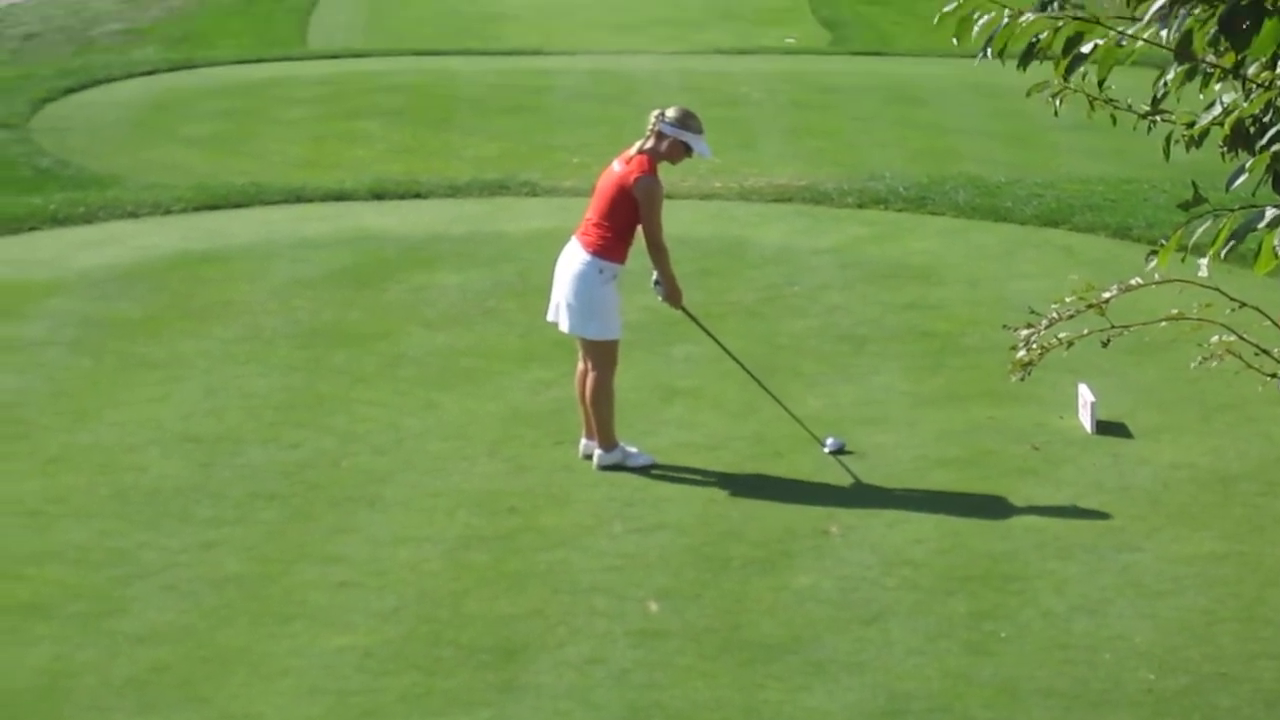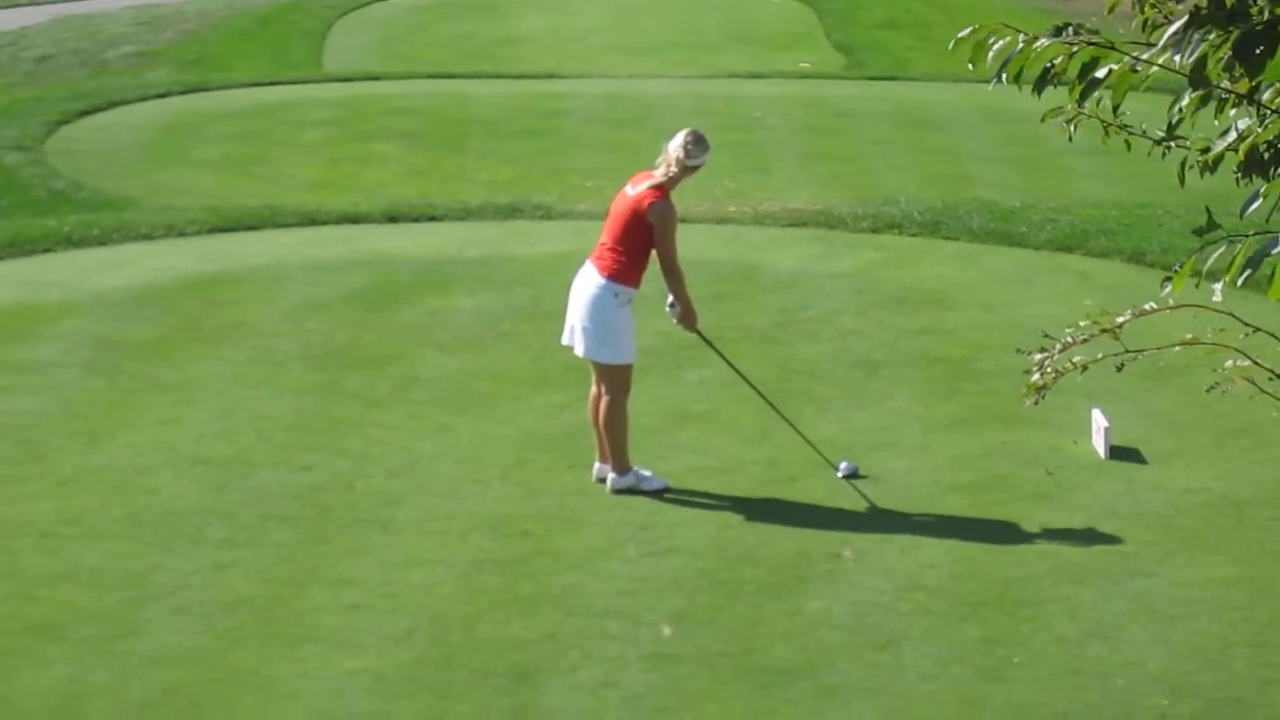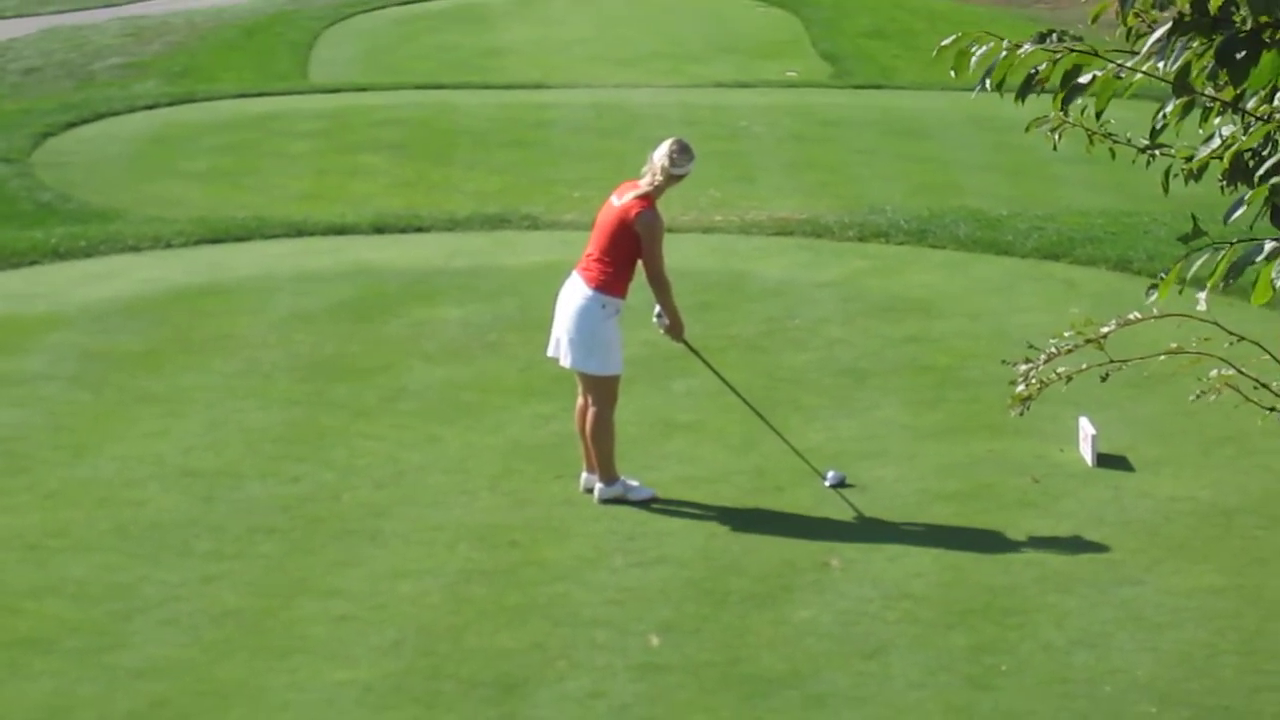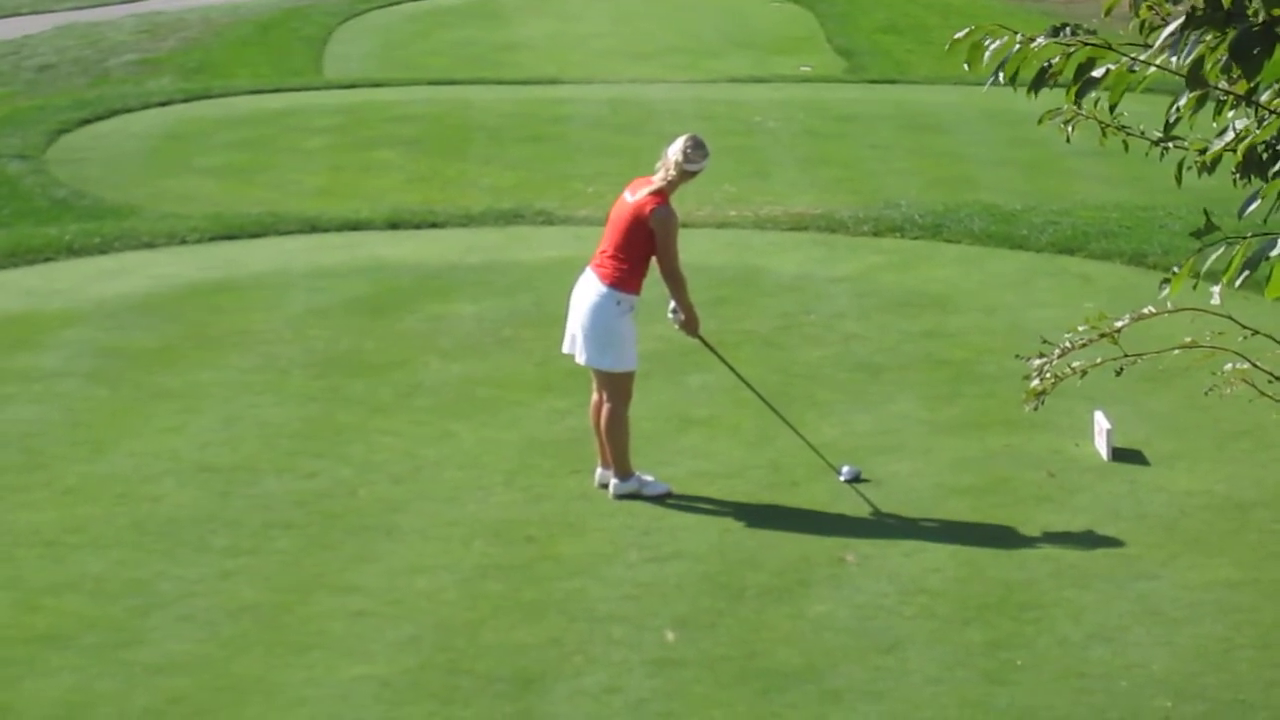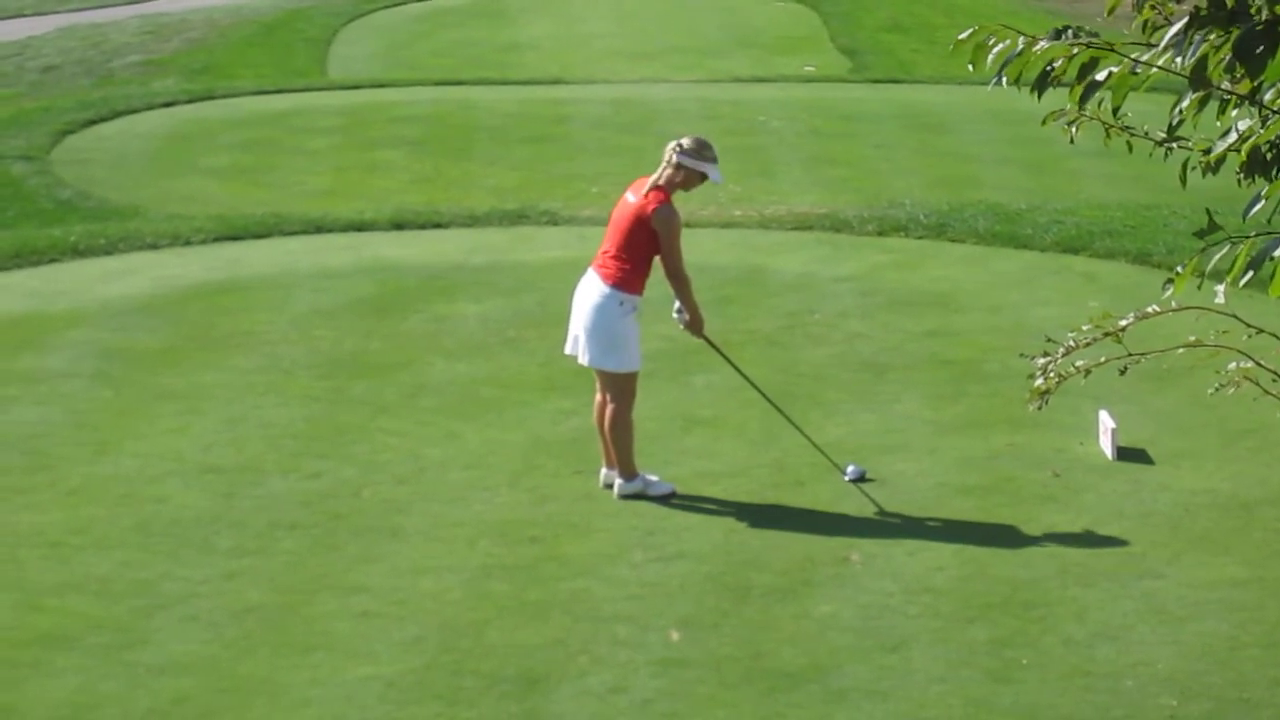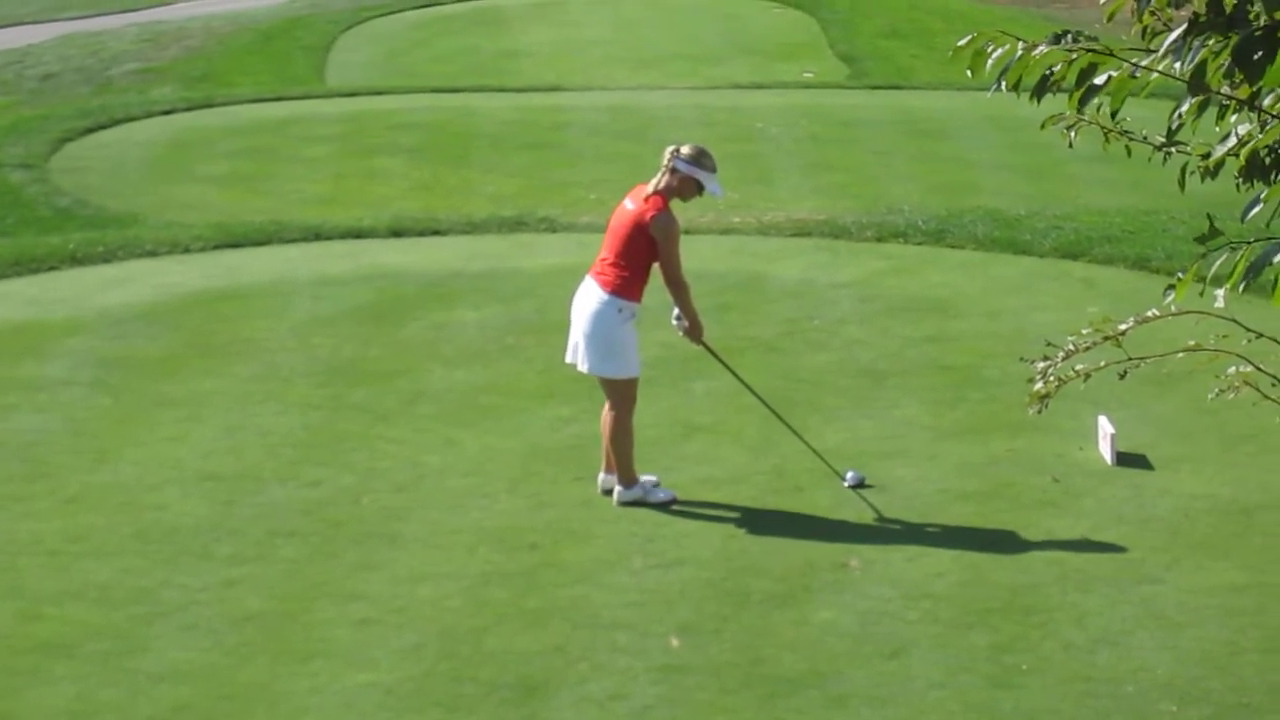
dt=0.5s
person 1, frame 1
left shoulder: (630, 157)
right shoulder: (647, 181)
right elbow: (655, 243)
left wrist: (660, 276)
right wrist: (671, 285)
left hip: (579, 259)
right hip: (594, 271)
left knee: (589, 360)
right knee: (603, 366)
left ankle: (591, 438)
right ankle: (607, 449)
person 1, frame 2
left shoulder: (642, 180)
right shoulder: (660, 206)
right elbow: (669, 266)
left wrist: (676, 299)
right wrist: (686, 308)
left hip: (592, 282)
right hip: (608, 295)
left knee: (602, 384)
right knee: (617, 390)
left ankle: (605, 462)
right ankle: (621, 473)
person 1, frame 3
left shoulder: (626, 190)
right shoulder: (647, 216)
right elbow: (656, 277)
left wrist: (662, 308)
right wrist: (674, 319)
left hip: (579, 292)
right hip: (596, 305)
left knee: (589, 395)
right knee: (604, 401)
left ankle: (592, 472)
right ankle: (608, 482)
person 1, frame 4
left shoulder: (638, 186)
right shoulder: (661, 213)
right elbow: (671, 273)
left wrist: (676, 304)
right wrist: (689, 315)
left hip: (592, 288)
right hip: (610, 302)
left knee: (603, 391)
right knee: (618, 397)
left ankle: (607, 468)
right ankle: (623, 478)
person 1, frame 5
left shoulder: (642, 186)
right shoulder: (664, 212)
right elbow: (675, 272)
left wrist: (682, 304)
right wrist: (694, 314)
left hip: (595, 289)
right hip: (613, 302)
left knee: (607, 391)
right knee: (622, 397)
left ankle: (612, 468)
right ankle: (628, 478)
person 1, frame 6
left shoulder: (641, 192)
right shoulder: (662, 219)
right elbow: (674, 279)
left wrist: (683, 312)
right wrist: (693, 321)
left hip: (594, 296)
right hip: (611, 309)
left knee: (615, 398)
right knee: (622, 403)
left ankle: (612, 472)
right ankle: (627, 486)
